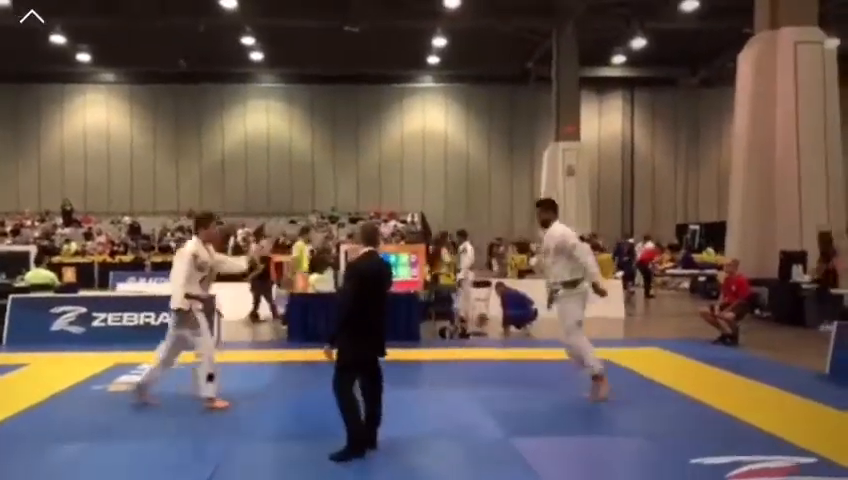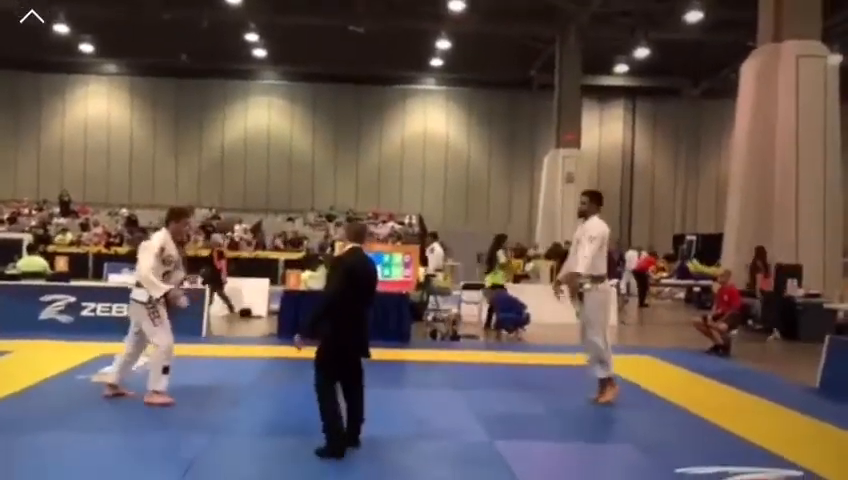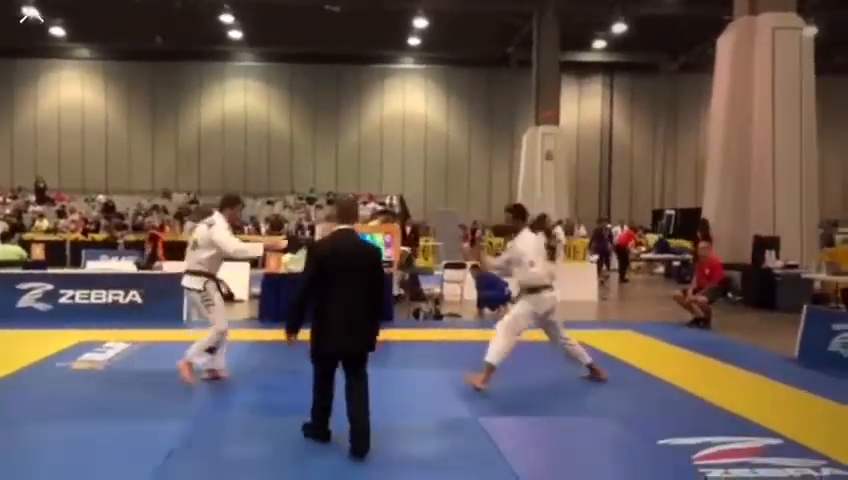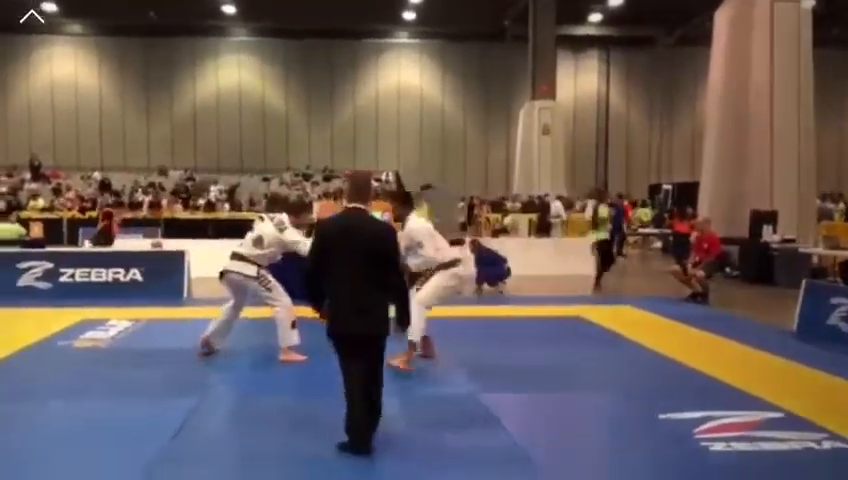
dt=0.7s
person 1, frame 1
left shoulder: (356, 267)
right shoulder: (384, 267)
left elbow: (347, 307)
left wrist: (332, 340)
left hip: (356, 337)
right hip: (374, 335)
left knee: (343, 385)
right knee: (371, 384)
left ankle: (356, 442)
right ankle: (369, 436)
person 1, frame 2
left shoulder: (342, 262)
right shoulder: (369, 265)
left elbow: (329, 300)
left wrist: (306, 332)
left hip: (337, 334)
right hip: (356, 334)
left knee: (325, 385)
right knee: (352, 383)
left ankle: (336, 442)
right ankle: (352, 434)
person 1, frame 3
left shoulder: (320, 248)
right shoulder: (371, 251)
left elbow: (306, 289)
right elbow: (379, 293)
left wrist: (293, 323)
right wrist: (374, 324)
left hip: (327, 328)
right hip: (360, 329)
left knee: (323, 379)
right knee: (357, 383)
left ankle: (320, 429)
right ankle: (360, 443)
person 1, frame 4
left shoulder: (326, 228)
right shoulder: (384, 230)
left elbow: (312, 270)
right elbow: (396, 276)
left wrist: (318, 302)
right wrist: (403, 314)
left hip: (342, 314)
right hip: (375, 315)
left knee: (353, 373)
right knee: (372, 372)
left ankle: (359, 436)
right ankle: (367, 428)
person 2, frame 1
left shoulder: (562, 233)
right shoulder: (549, 234)
left elbow: (585, 256)
left wrist: (596, 283)
right wrist: (552, 291)
left hip: (570, 292)
right hip: (562, 292)
left knee: (572, 337)
right knee: (575, 337)
left ankle: (600, 377)
right ankle: (597, 376)
person 2, frame 2
left shoulder: (597, 227)
right shoulder: (582, 227)
left elbow: (589, 252)
right elbow: (573, 258)
left wrist: (576, 274)
right wrist: (560, 280)
left hip: (594, 288)
right hip: (583, 289)
left knee: (596, 336)
right knee: (588, 338)
left ankle: (608, 383)
right ankle: (603, 383)
person 2, frame 3
left shoulder: (525, 245)
right shoulder: (518, 242)
left elbow: (536, 275)
right elbow: (503, 263)
left wrist: (519, 279)
right wrist: (487, 262)
left hip: (536, 297)
right hip: (546, 296)
left knee: (505, 330)
right knee: (559, 336)
left ankle: (483, 377)
right ankle: (594, 369)
person 2, frame 4
left shoulder: (416, 227)
right shoulder: (407, 228)
left elbow: (429, 257)
left wrist: (408, 267)
left hip: (450, 271)
right hip: (440, 271)
left knee: (418, 304)
right knee: (415, 302)
left ankle: (408, 358)
right ankle: (427, 348)
person 3, frame 1
left shoulder: (207, 250)
right shoulder: (190, 251)
left elbow: (225, 264)
right elbow: (178, 280)
left wrist: (249, 261)
right wrist: (181, 309)
left hip: (195, 306)
right hip: (188, 307)
left knee: (169, 350)
right knee: (207, 350)
left ankle: (142, 387)
right ankle: (210, 398)
person 3, frame 2
left shoulder: (169, 243)
right shoulder: (156, 243)
left elbow: (169, 273)
right elbow: (145, 274)
left wrist: (183, 278)
right wrist: (168, 292)
left hip: (149, 298)
right hip: (147, 299)
left knee: (134, 343)
right knee: (164, 343)
left ankle: (113, 384)
right ankle: (155, 391)
person 3, frame 3
left shoulder: (212, 224)
right shoulder: (218, 227)
right elbow: (234, 248)
right wrist: (266, 246)
left hip: (197, 280)
right hip: (200, 284)
left knee: (218, 326)
right knee: (220, 327)
left ankle: (213, 368)
right ankle: (188, 362)
person 3, frame 4
left shoulder: (269, 218)
right shoulder: (285, 231)
right elbow: (308, 248)
left hip: (232, 267)
right hip: (250, 270)
left knee: (235, 305)
right knee: (283, 303)
left ankle: (209, 341)
right ankle: (287, 351)
